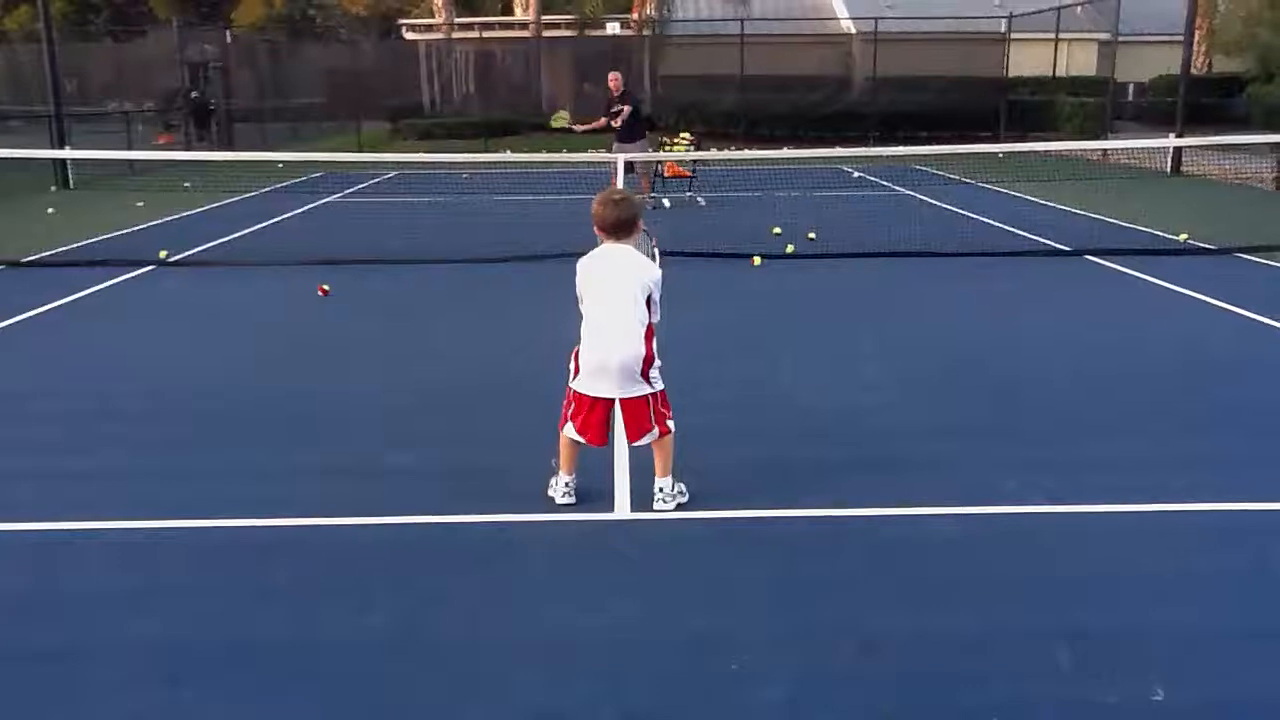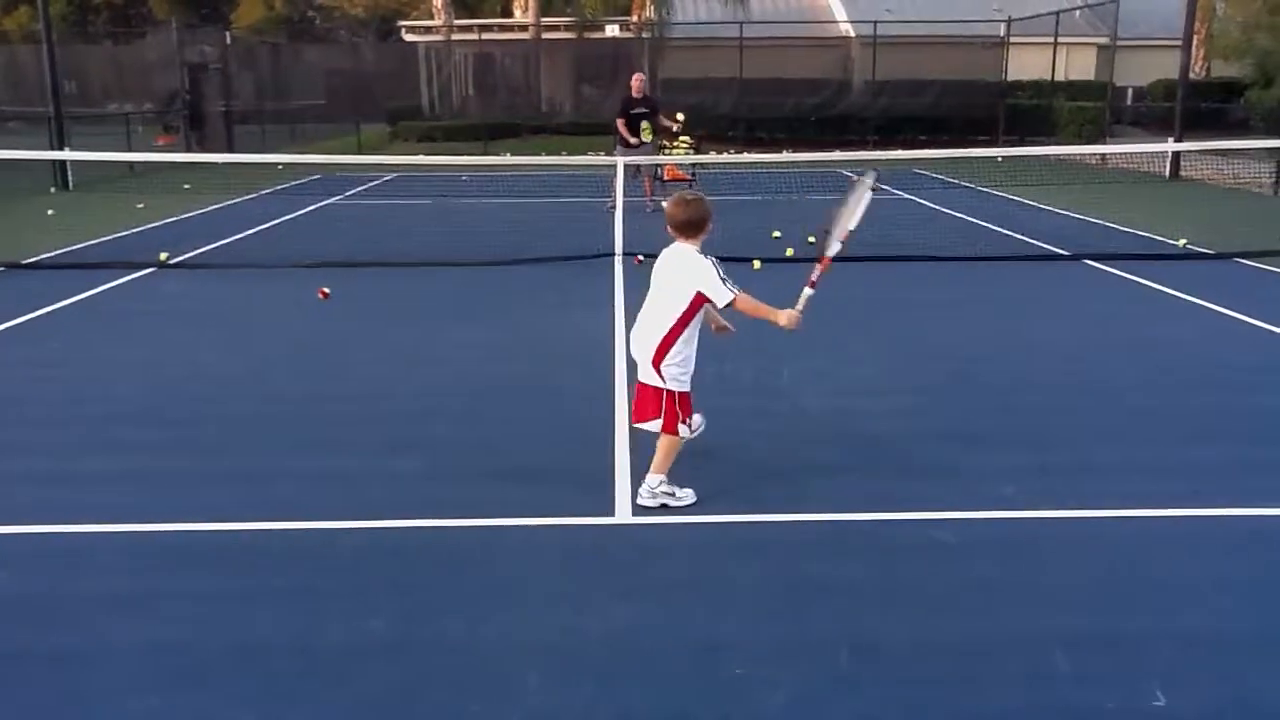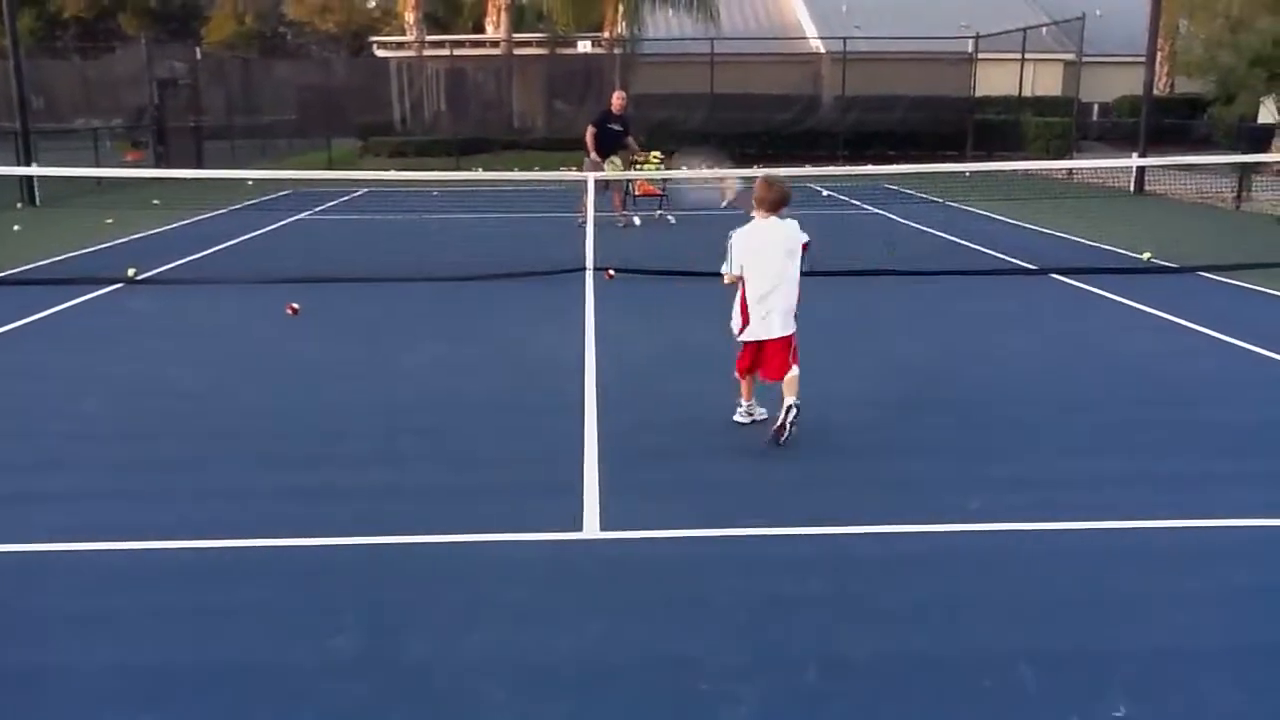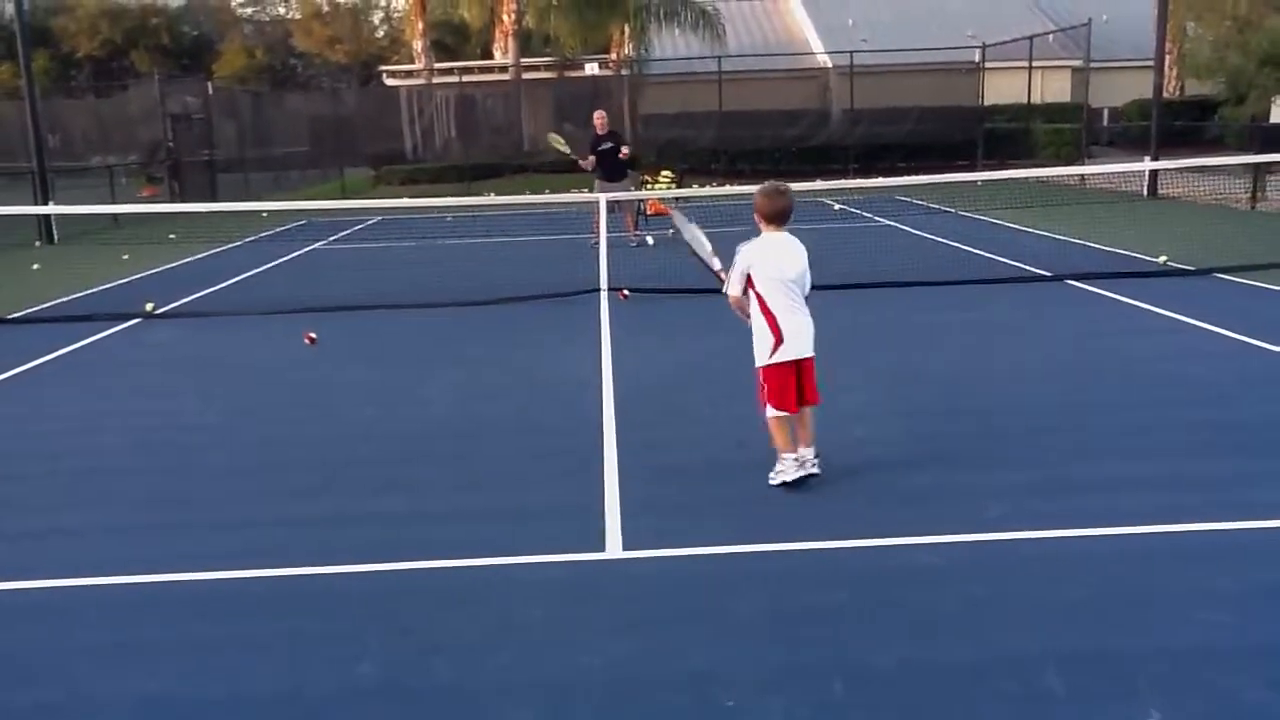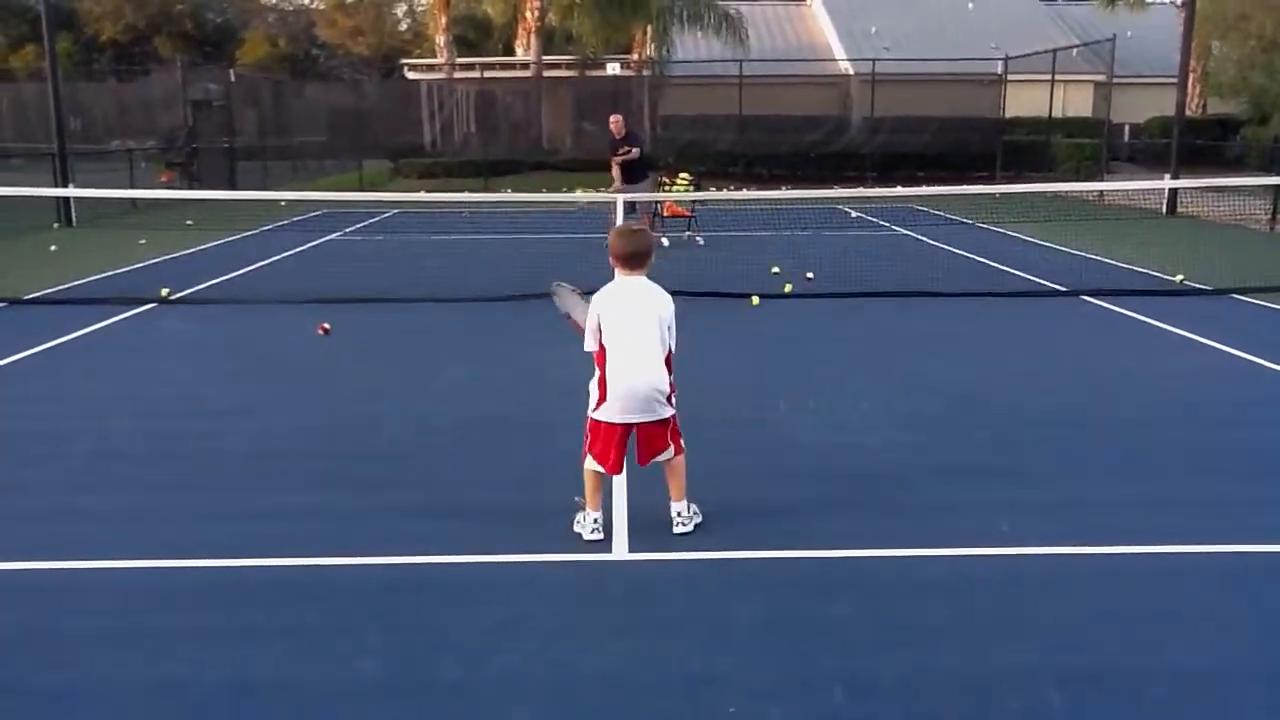
dt=1s
person 1, frame 1
left shoulder: (585, 265)
right shoulder: (649, 269)
right elbow: (652, 318)
left hip: (592, 358)
right hip: (635, 361)
left knee: (573, 421)
right knee: (660, 423)
left ankle: (564, 484)
right ankle: (665, 489)
person 1, frame 2
left shoulder: (667, 256)
right shoulder: (703, 266)
right elbow: (736, 299)
left wrist: (714, 319)
right wrist: (778, 316)
left hip: (645, 341)
right hip: (667, 353)
left knee: (668, 410)
right knee: (675, 418)
left ankle: (685, 429)
right ankle: (655, 485)
person 1, frame 3
left shoulder: (740, 237)
right shoulder: (791, 230)
left elbow: (731, 278)
right elbow: (803, 244)
left hip: (749, 316)
right hip: (782, 315)
left knee: (749, 362)
right knee: (788, 366)
left ankle: (747, 407)
right ankle: (789, 404)
person 1, frame 4
left shoulder: (749, 251)
right shoulder: (798, 247)
left elbow: (735, 298)
right elbow: (804, 290)
left wrist: (747, 312)
left hip: (773, 337)
right hip: (803, 332)
left knee: (775, 402)
right knee: (804, 398)
left ankle: (788, 461)
right ankle: (807, 456)
person 1, frame 5
left shoulder: (600, 299)
right shoulder: (663, 299)
left elbow: (596, 351)
right elbow: (669, 349)
left hip: (613, 391)
right hip: (654, 388)
left knee: (596, 453)
right knee: (672, 448)
left ankle: (592, 519)
right ankle: (681, 511)
